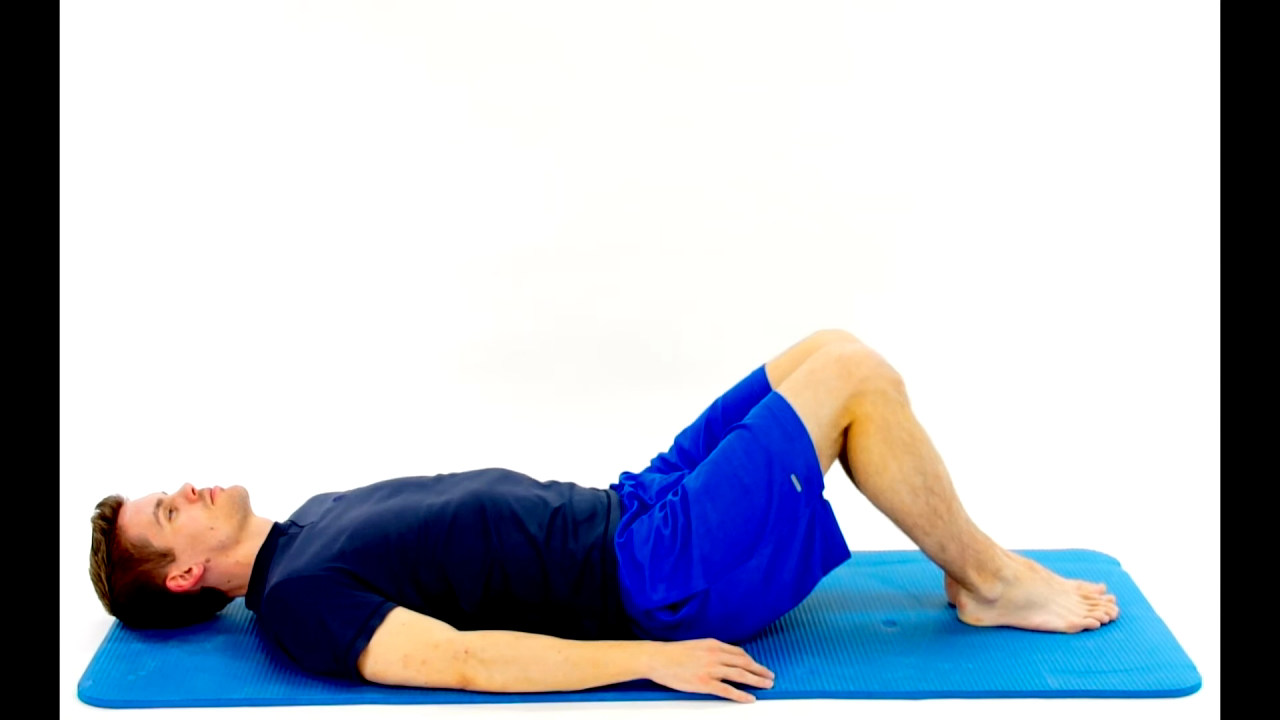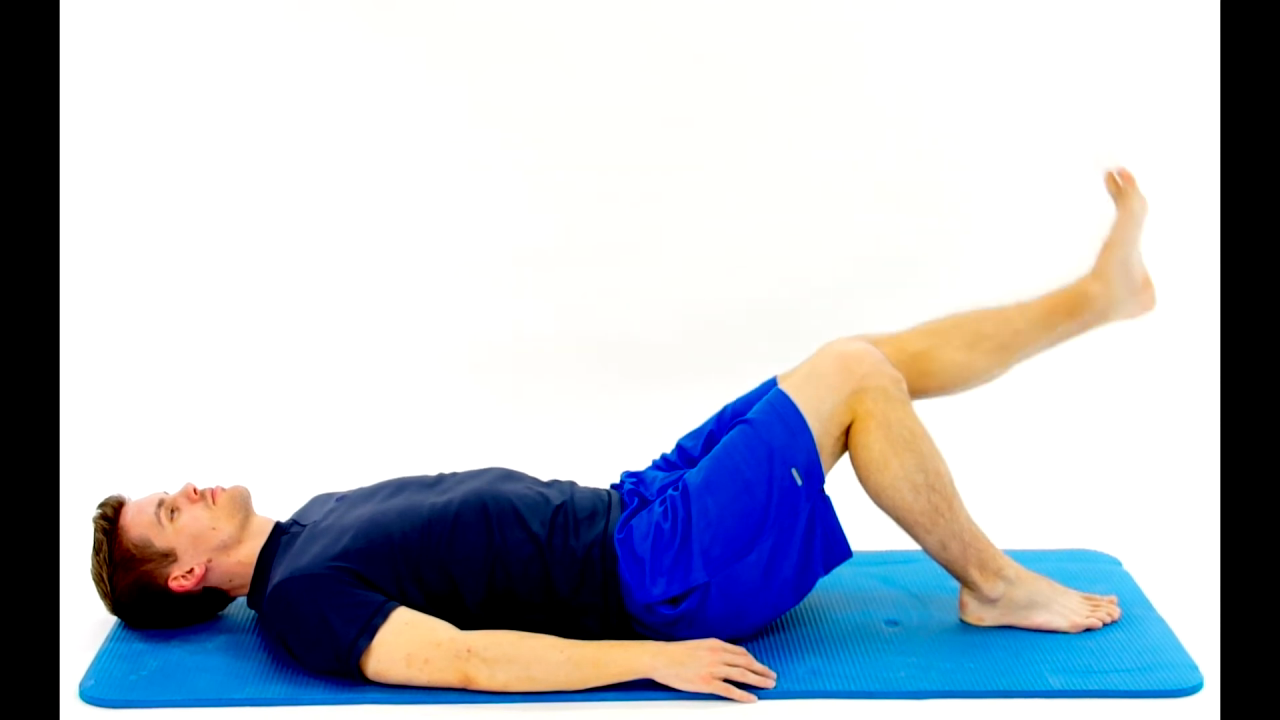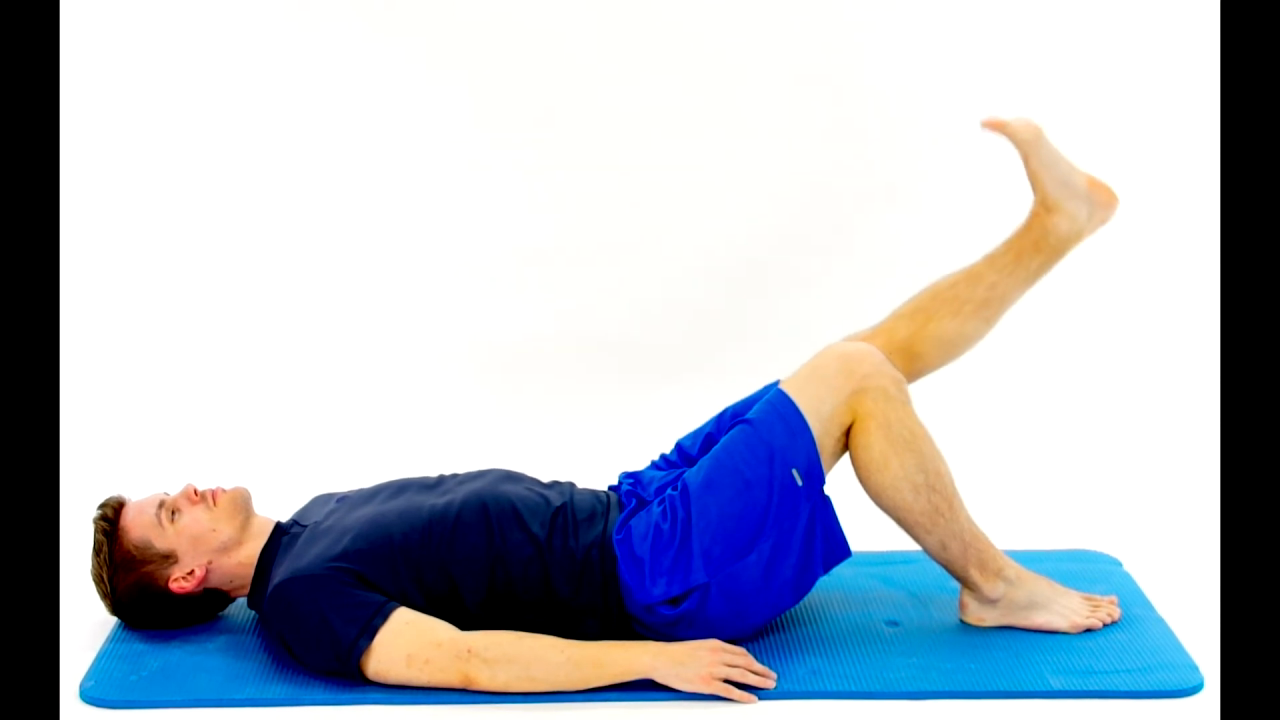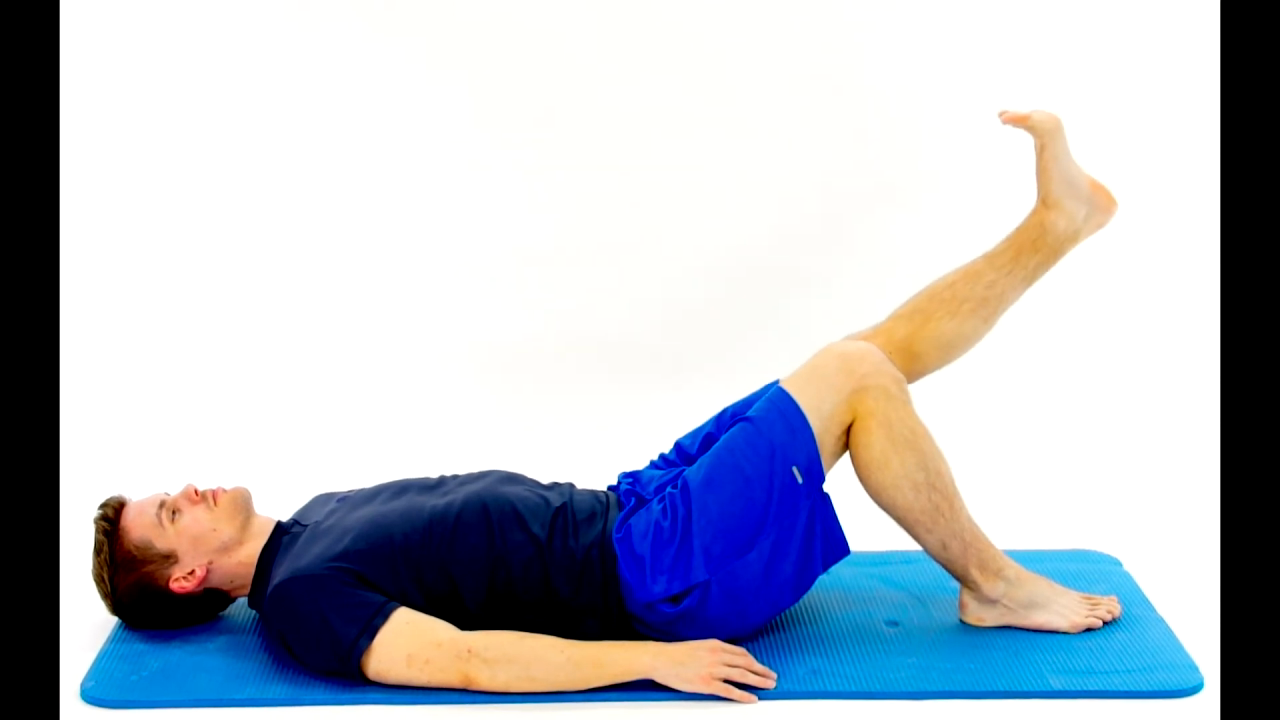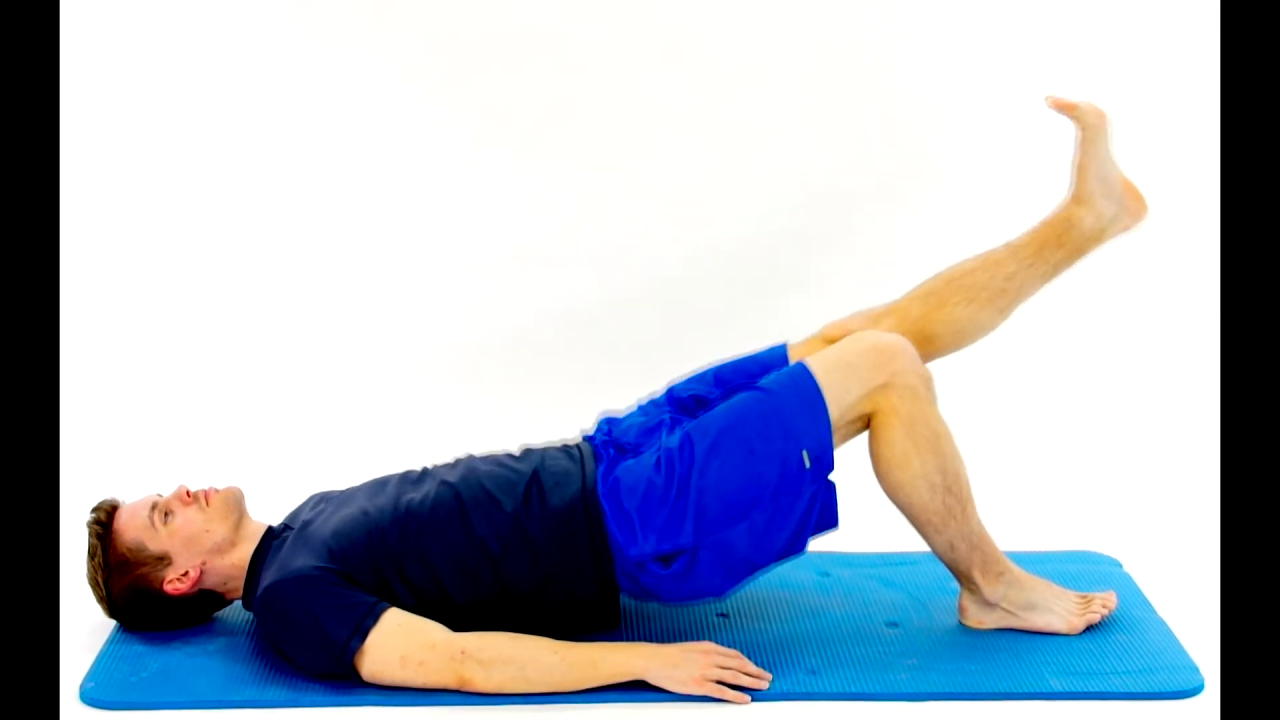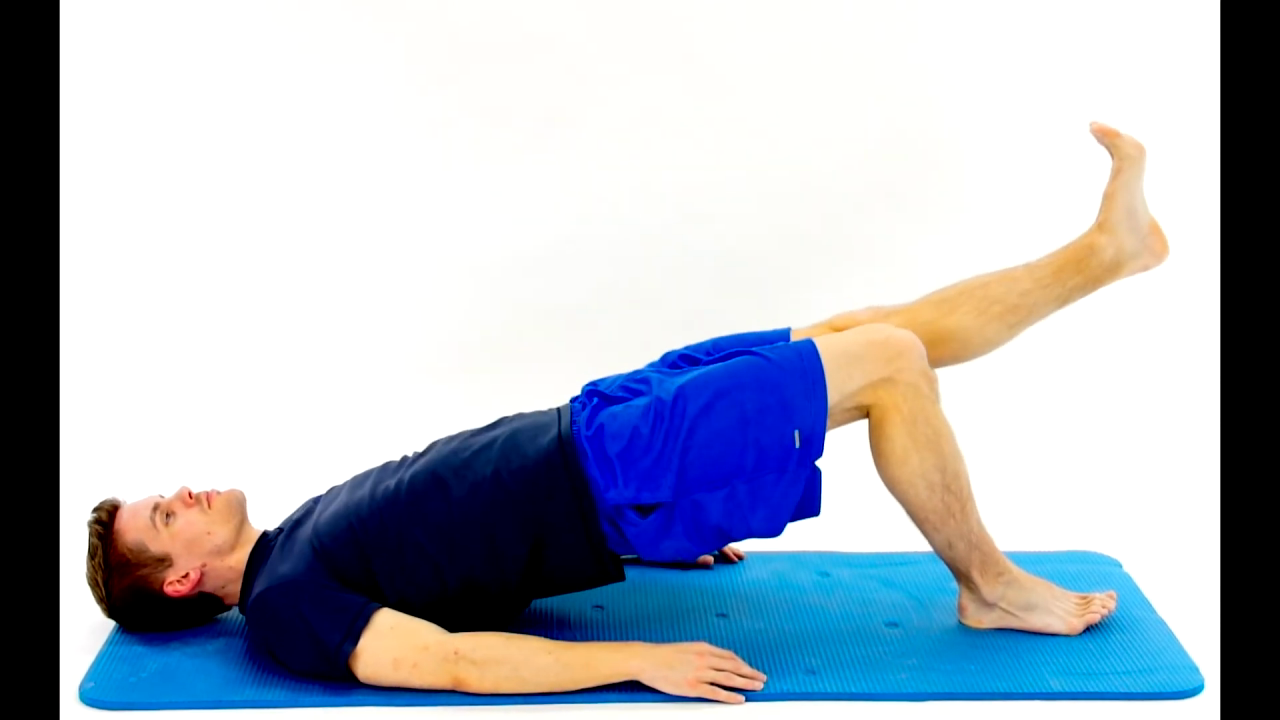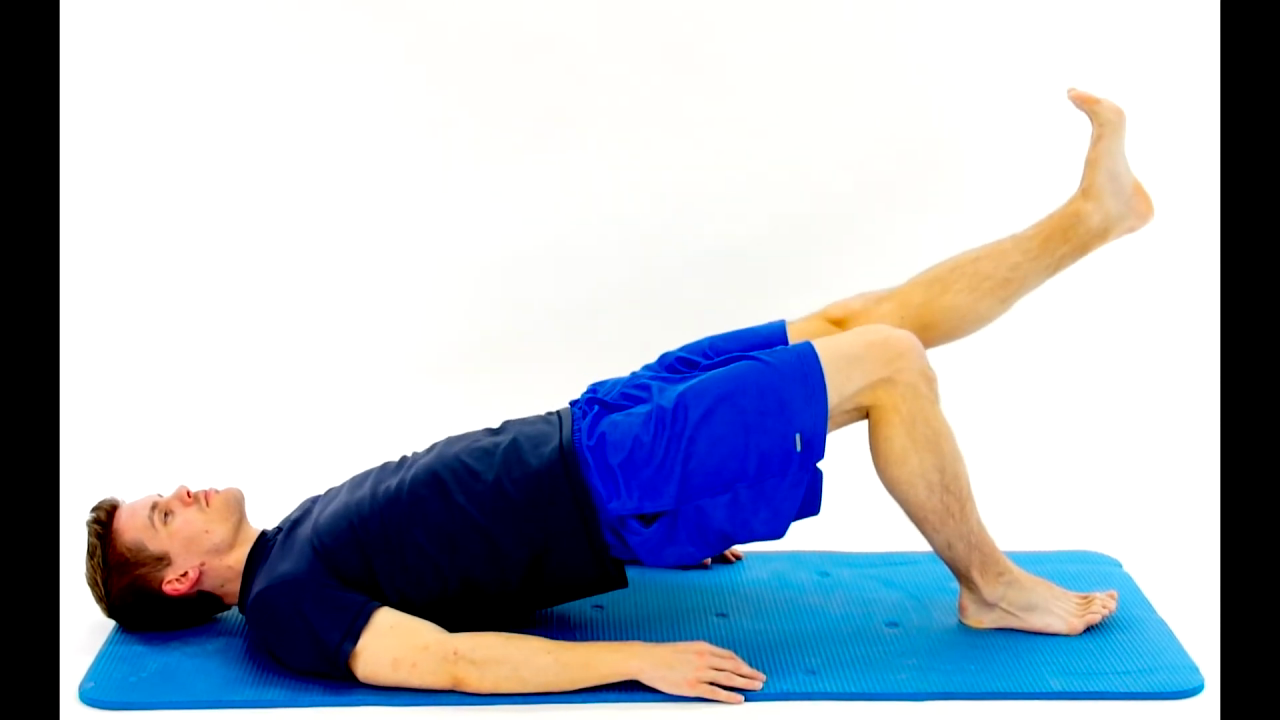
dt=0.7s
person 1, frame 1
left shoulder: (317, 520)
right shoulder: (300, 601)
right elbow: (464, 660)
right wrist: (653, 656)
left hip: (630, 511)
right hip: (659, 579)
left knee: (829, 353)
right knee: (855, 374)
left ankle: (979, 563)
right ankle: (992, 585)
person 1, frame 2
left shoulder: (320, 526)
right shoulder: (302, 602)
right elbow: (466, 661)
right wrist: (651, 656)
left hip: (629, 512)
right hip: (656, 577)
left knee: (871, 363)
right knee: (856, 372)
left ankle: (1093, 295)
right ankle: (993, 587)
person 1, frame 3
left shoulder: (323, 521)
right shoulder: (303, 600)
right elbow: (467, 663)
right wrist: (650, 656)
left hip: (630, 514)
right hip: (662, 574)
left knee: (867, 360)
right knee: (857, 375)
right ankle: (995, 588)
person 1, frame 4
left shoulder: (319, 523)
right shoulder: (304, 600)
right elbow: (466, 660)
right wrist: (654, 656)
left hip: (630, 511)
right hip: (661, 576)
left knee: (868, 357)
right knee: (857, 375)
left ankle: (1055, 220)
right ankle: (994, 589)
person 1, frame 5
left shoulder: (313, 525)
right shoulder: (292, 603)
right elbow: (458, 665)
right wrist: (644, 661)
left hip: (613, 468)
right hip: (631, 519)
left knee: (858, 344)
right knee: (887, 369)
left ankle: (1084, 215)
right ankle: (996, 591)
person 1, frame 6
left shoulder: (308, 538)
right shoulder: (286, 609)
right elbow: (456, 663)
right wrist: (641, 659)
left hip: (605, 433)
right hip: (616, 470)
left knee: (869, 336)
right knee: (890, 360)
left ankle: (1105, 247)
right ankle: (992, 589)
person 1, frame 7
left shoulder: (308, 530)
right shoulder: (284, 610)
right elbow: (453, 662)
right wrist: (639, 660)
left hip: (599, 435)
right hip: (615, 485)
left knee: (854, 327)
right knee: (892, 366)
left ankle: (1092, 210)
right ankle: (994, 591)
